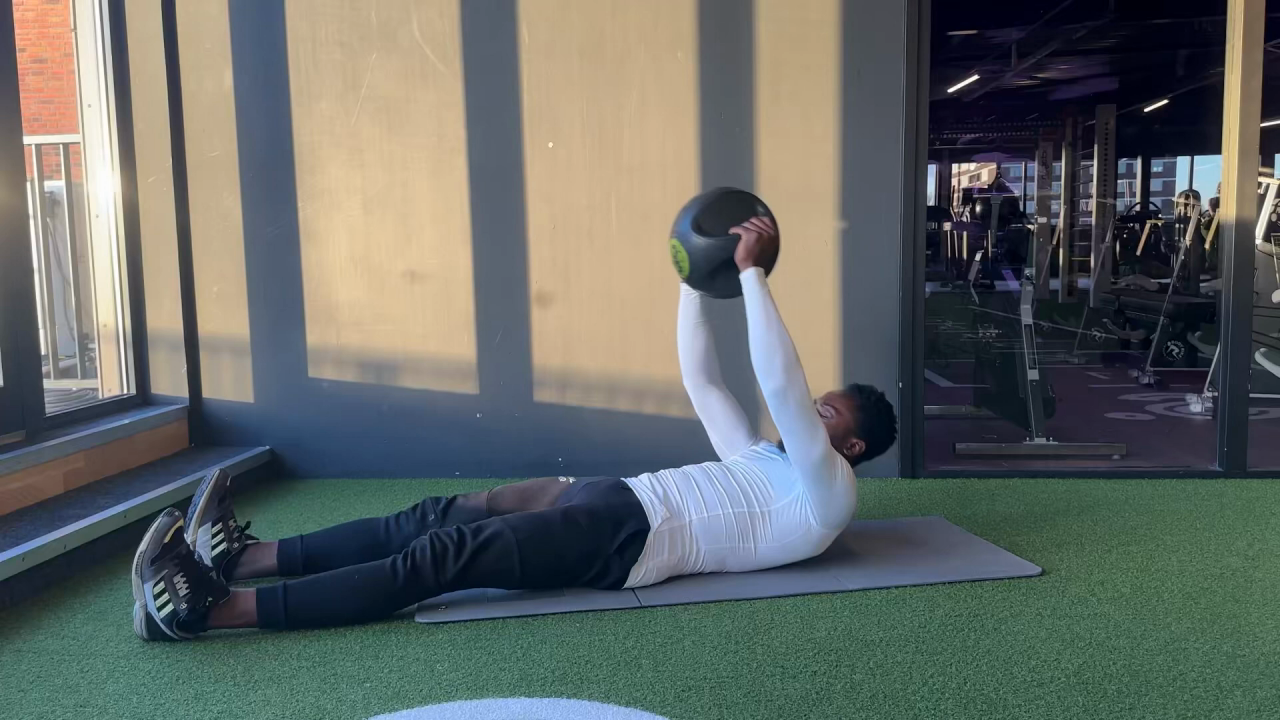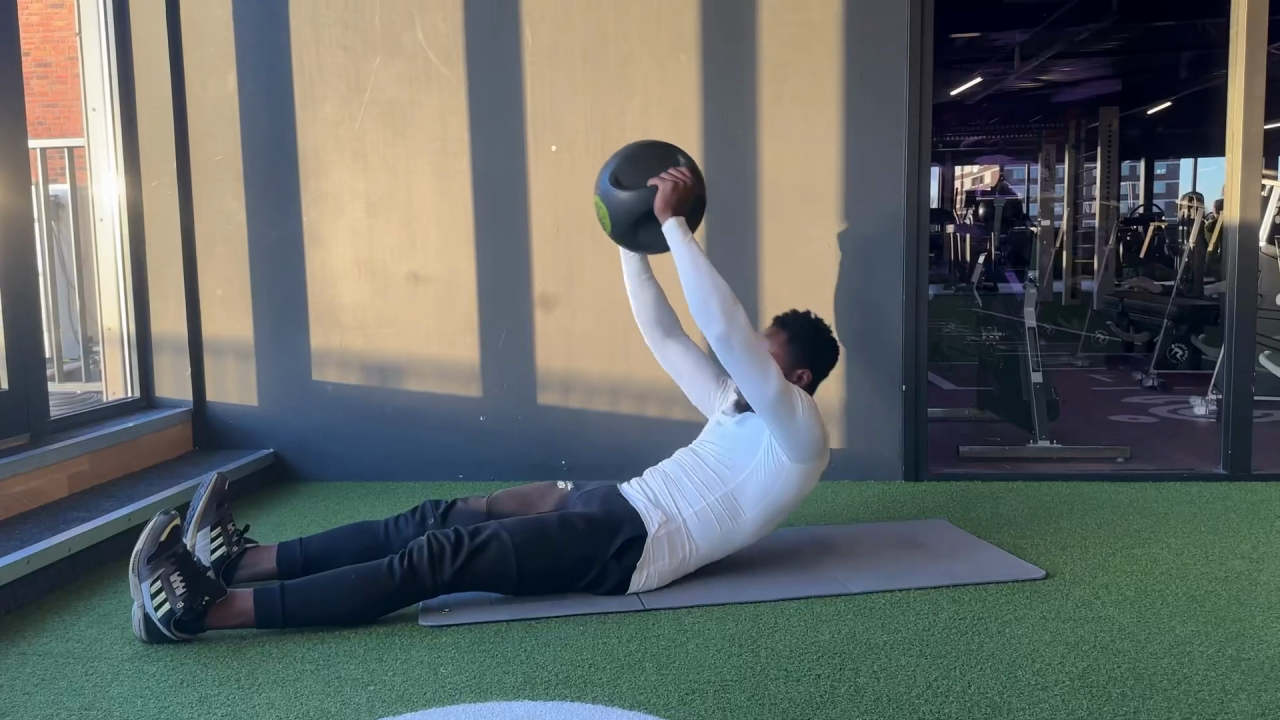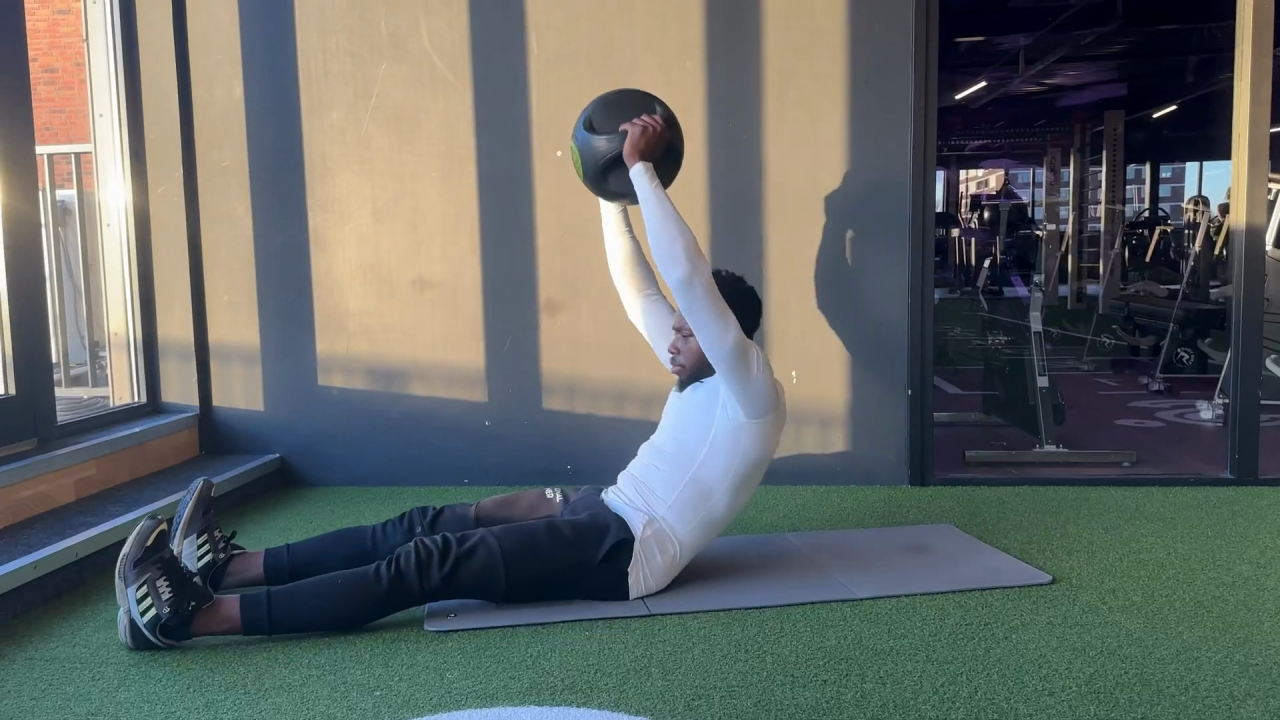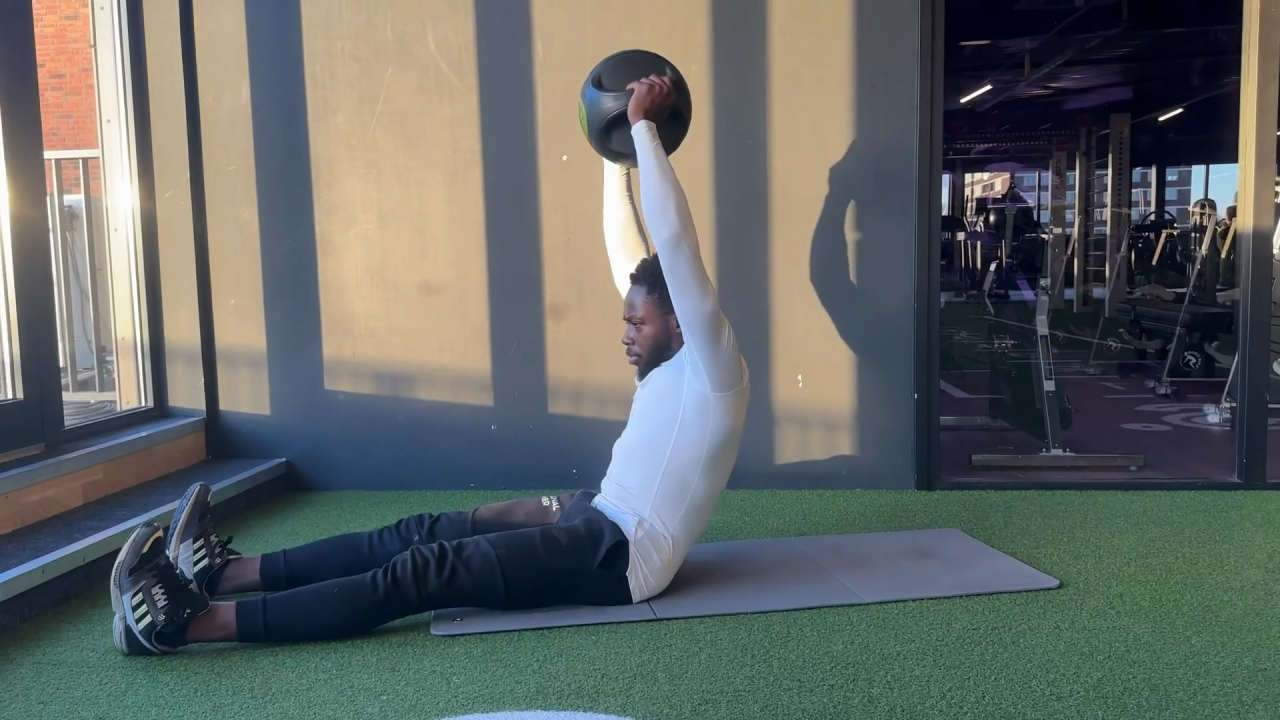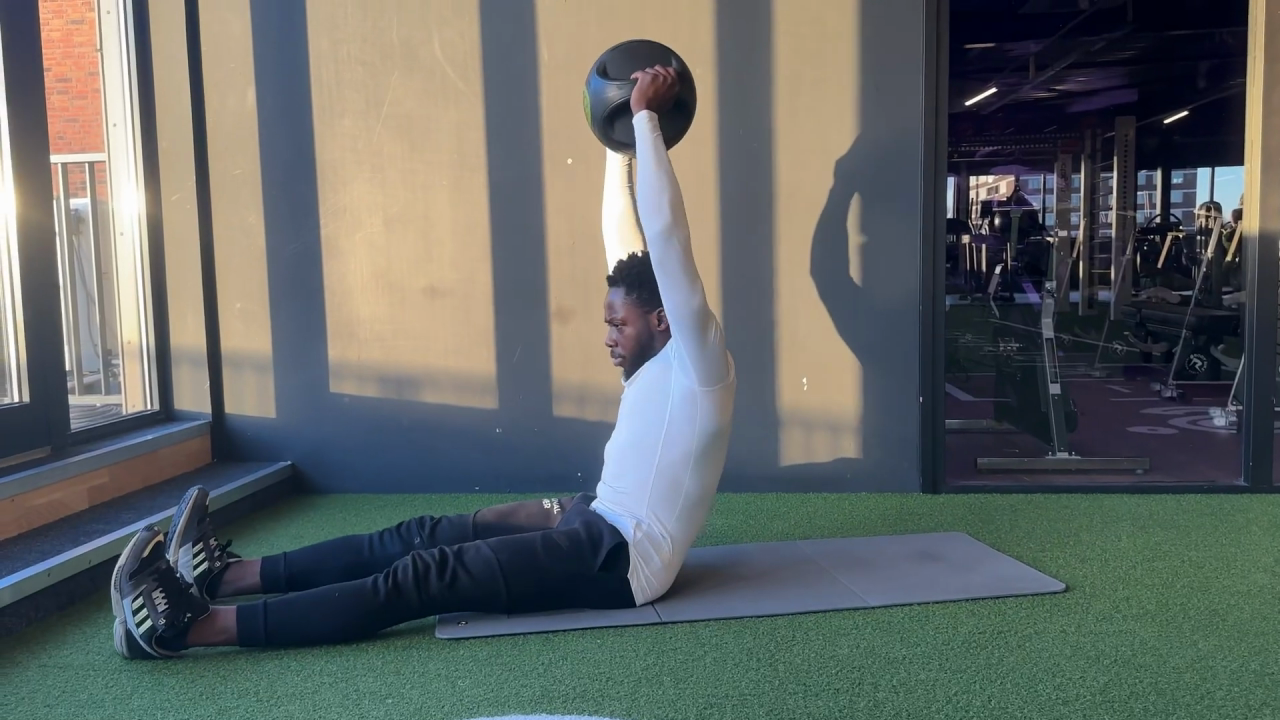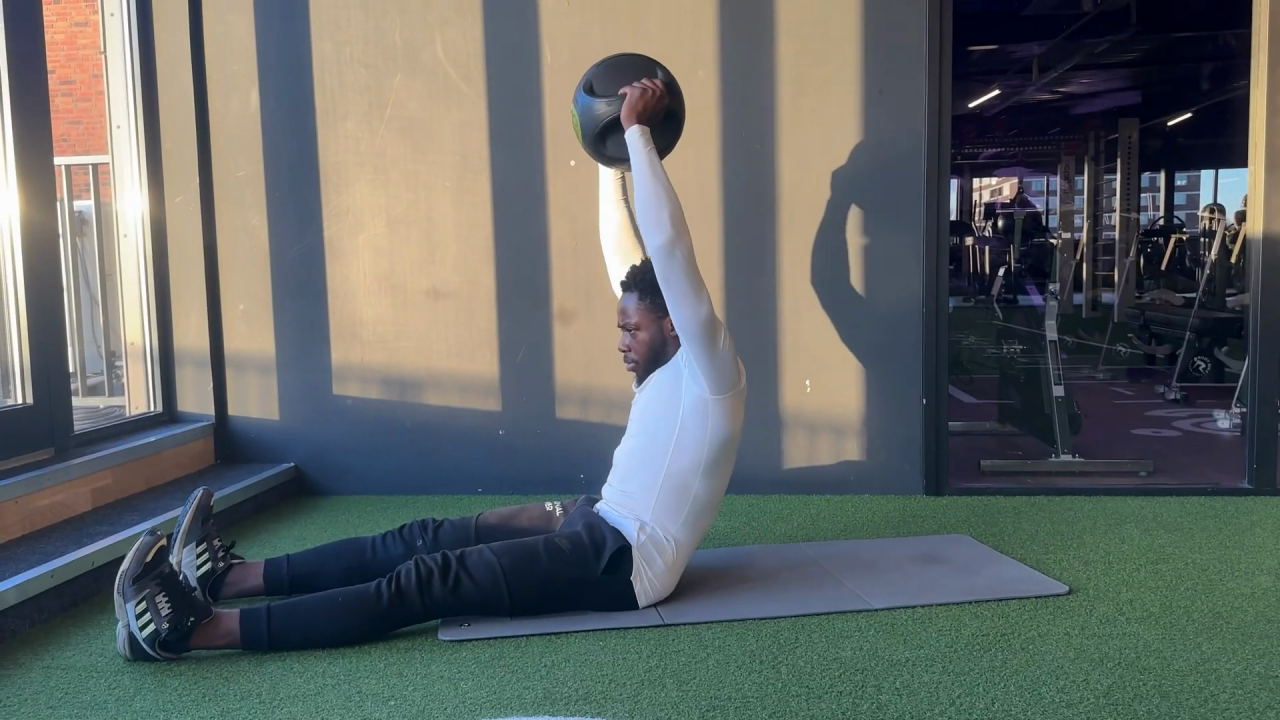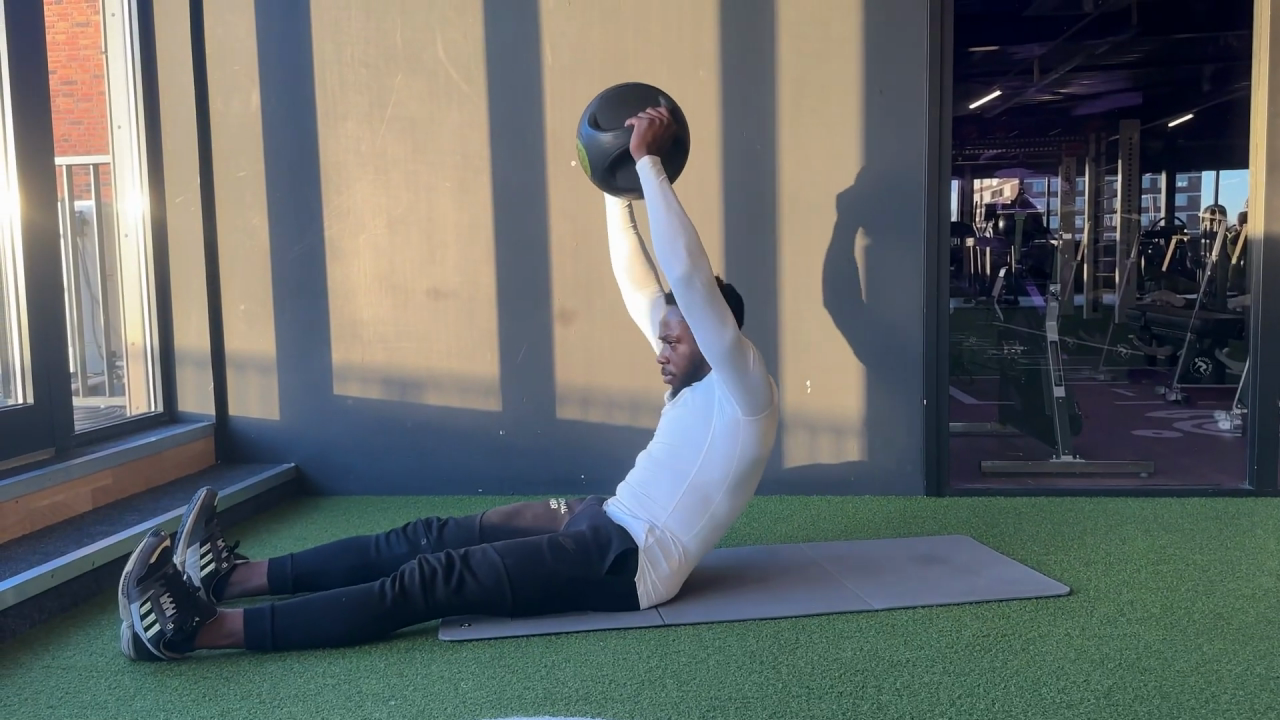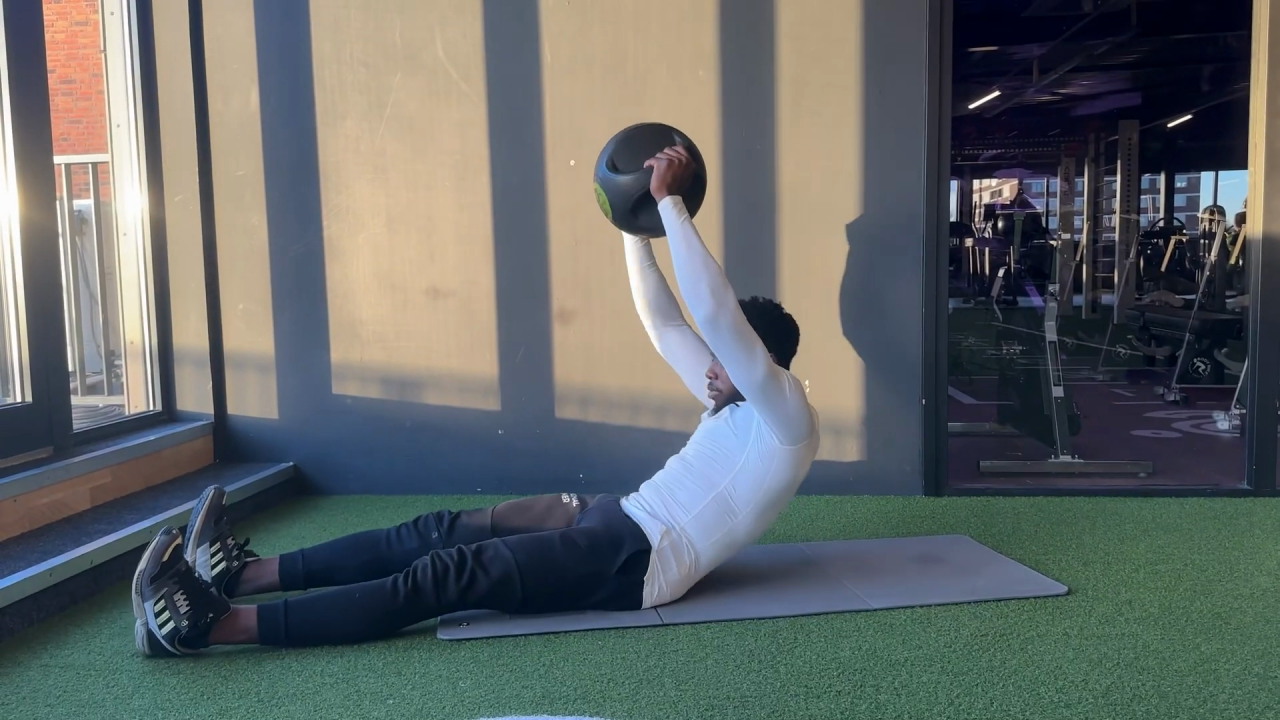
dt=0.3s
person 1, frame 1
left shoulder: (830, 494)
right shoulder: (772, 459)
left elbow: (783, 389)
right elbow: (704, 384)
left wrist: (752, 273)
right wrist: (697, 282)
left hip: (630, 537)
right hip: (619, 499)
left knee: (443, 556)
right knee: (435, 518)
left ankle: (214, 609)
right ankle: (243, 555)
person 1, frame 2
left shoulder: (799, 434)
right shoulder: (739, 410)
left elbow: (726, 336)
right elbow: (665, 337)
left wrist: (673, 223)
left hip: (627, 543)
right hip: (611, 503)
left knee: (444, 556)
right knee: (437, 521)
left ankle: (209, 607)
right ankle: (243, 558)
person 1, frame 3
left shoulder: (752, 391)
right shoulder: (702, 375)
left elbow: (691, 277)
right elbow: (637, 290)
left wrist: (642, 166)
right wrist: (612, 193)
left hip: (623, 551)
right hip: (601, 510)
left knee: (431, 564)
right knee: (426, 527)
left ankle: (197, 616)
right ankle: (230, 565)
person 1, frame 4
left shoulder: (714, 368)
right shoulder: (672, 360)
left elbow: (676, 244)
right elbow: (631, 254)
left wrist: (644, 126)
right wrist: (616, 161)
left hip: (619, 557)
right hip: (593, 516)
left knee: (427, 571)
right knee: (422, 533)
right ankle: (227, 570)
person 1, frame 5
left shoulder: (699, 360)
right shoulder: (661, 360)
left elbow: (667, 237)
right elbow: (627, 246)
left wrist: (646, 116)
right wrist: (618, 147)
left hip: (623, 559)
right hip: (596, 520)
left knee: (426, 577)
right knee: (421, 537)
right ankle: (228, 574)
person 1, frame 6
left shoulder: (710, 367)
right shoulder: (671, 366)
left elbow: (669, 248)
right elbow: (627, 257)
left wrist: (637, 132)
right wrist: (612, 159)
left hip: (625, 563)
right hip: (600, 523)
left knee: (430, 580)
right knee: (425, 540)
right ankle: (231, 576)
person 1, frame 7
left shoulder: (746, 388)
right shoulder: (701, 380)
left elbow: (690, 277)
right elbow: (641, 289)
left wrist: (649, 161)
right wrist: (618, 190)
left hip: (627, 562)
right hip: (603, 521)
left knee: (436, 579)
right knee: (429, 537)
right ankle: (233, 573)
person 1, frame 8
left shoulder: (786, 417)
right shoulder: (735, 399)
left elbow: (717, 315)
right elbow: (664, 324)
left wrist: (671, 202)
right wrist: (635, 223)
left hip: (639, 560)
right hip: (617, 517)
left knee: (448, 574)
right knee: (440, 533)
left ankle: (214, 624)
right ankle: (246, 571)
